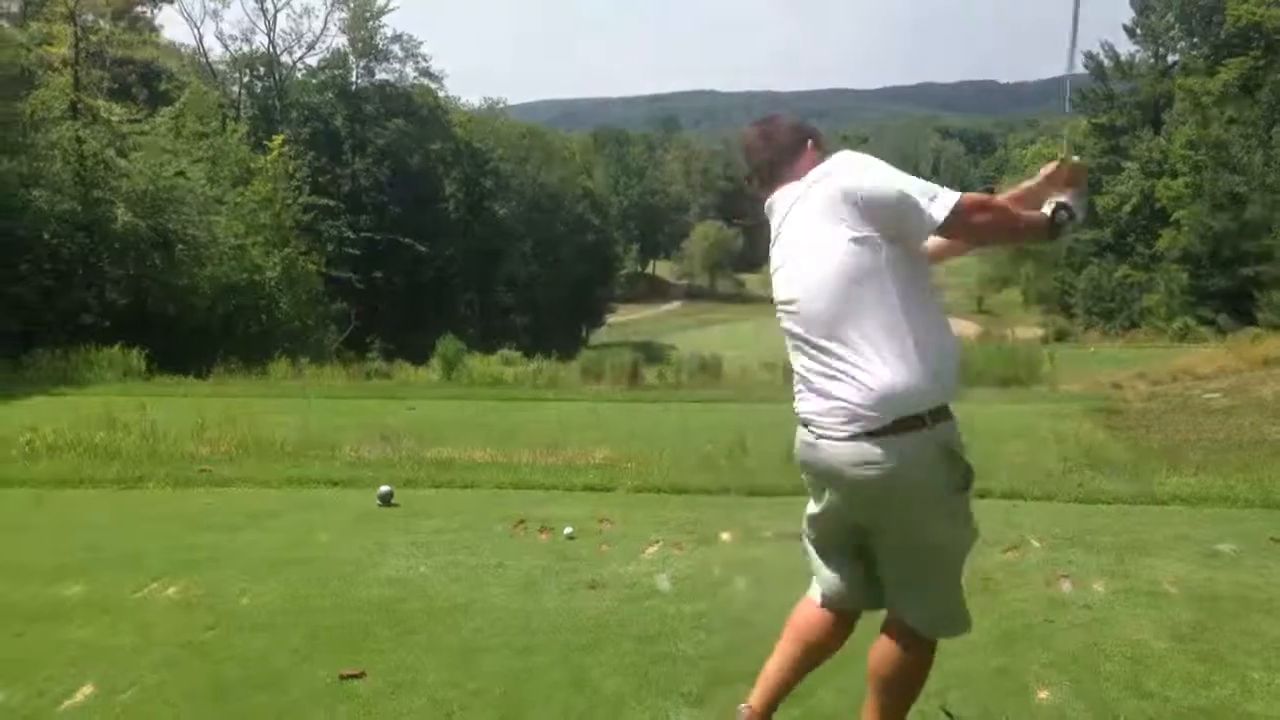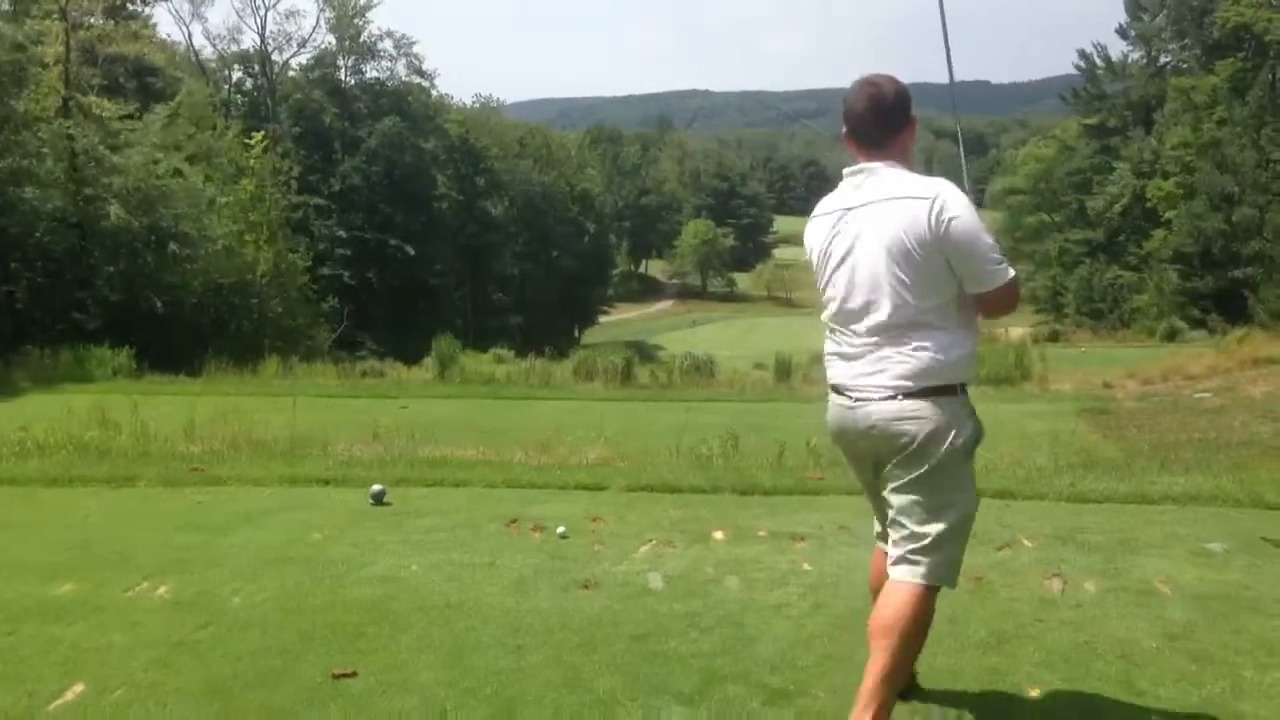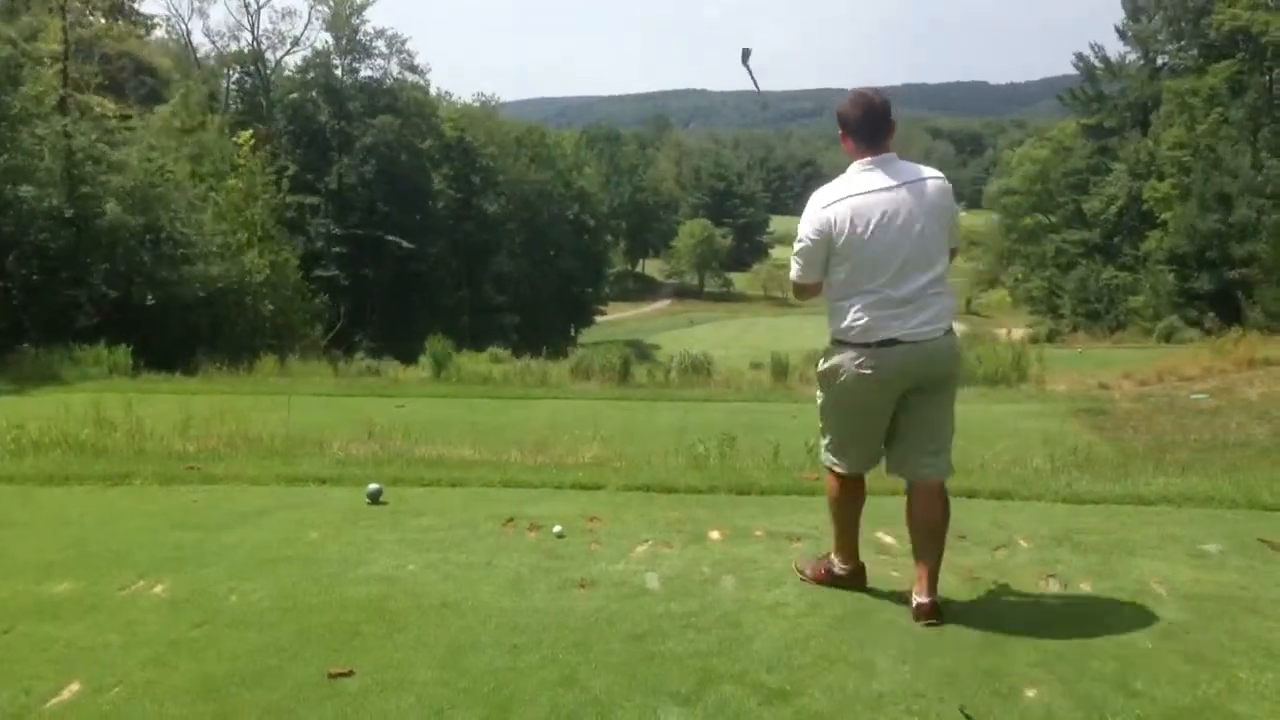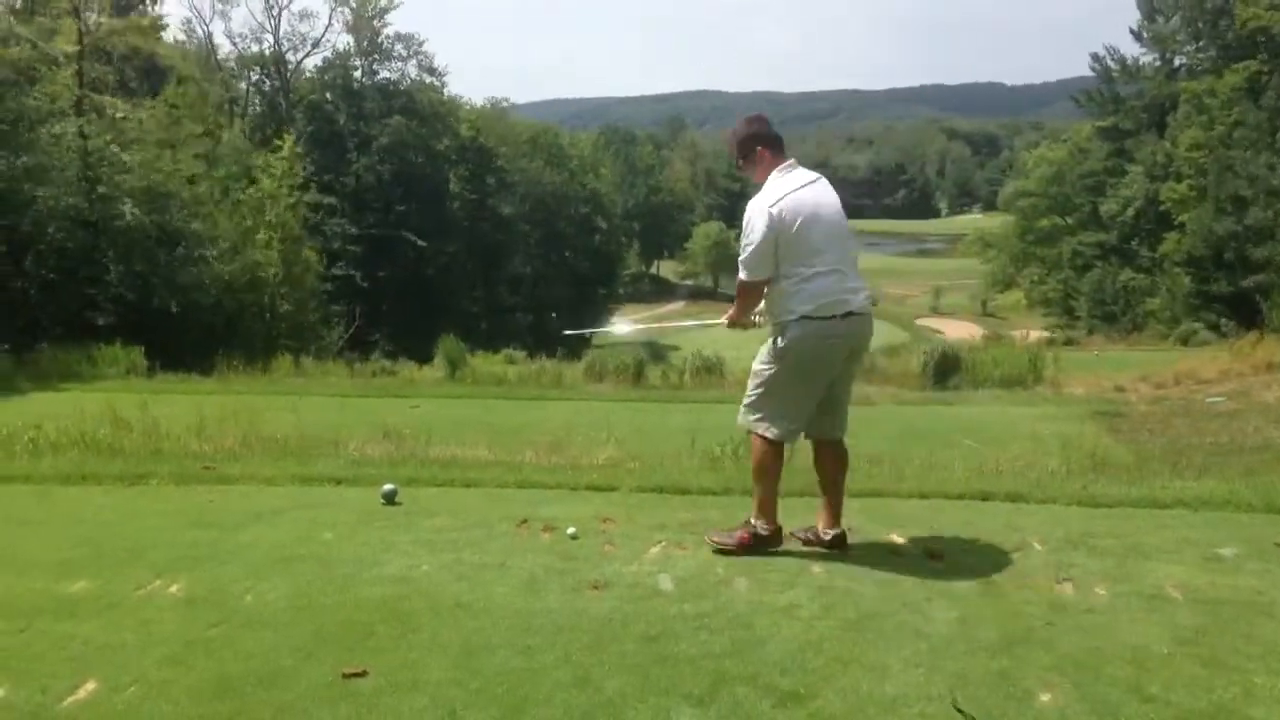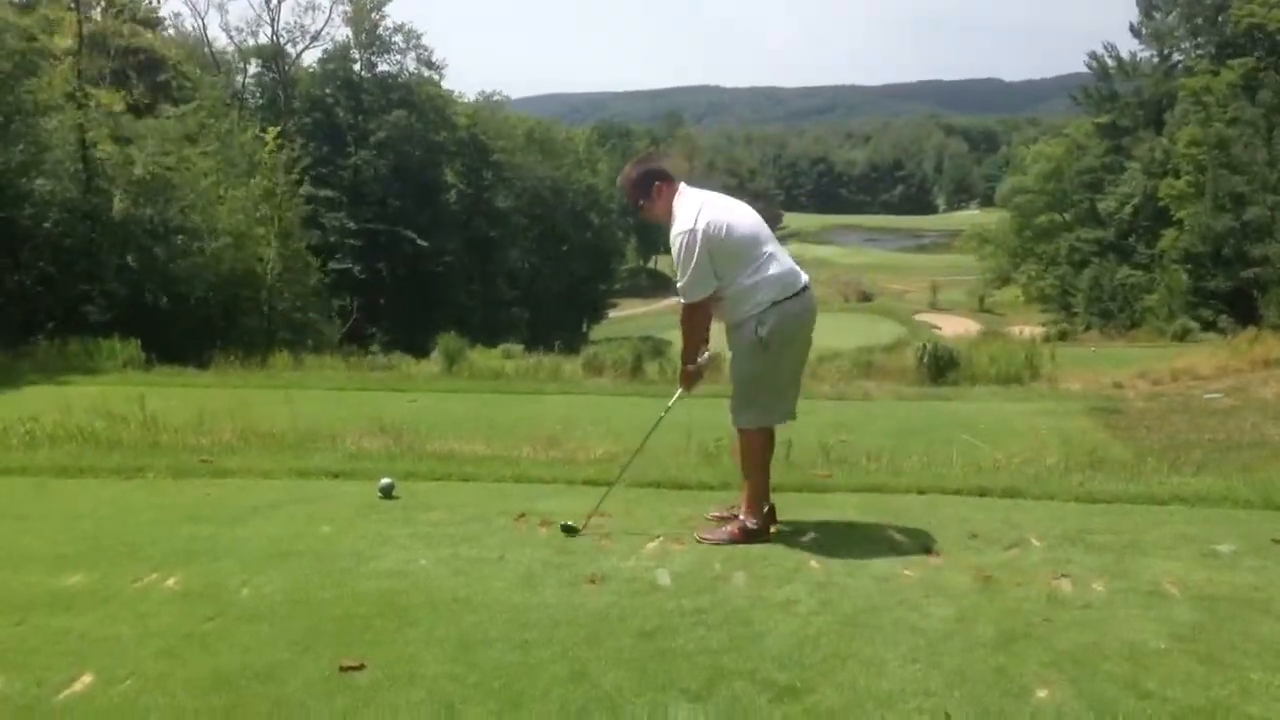
dt=1s
person 1, frame 1
left shoulder: (785, 242)
right shoulder: (842, 183)
left elbow: (944, 240)
right elbow: (972, 219)
left wrist: (1038, 191)
right wrist: (1047, 220)
left hip: (831, 442)
right hip: (898, 444)
left knee: (837, 594)
right knee: (920, 613)
person 1, frame 2
left shoulder: (823, 216)
right shoulder: (938, 201)
right elbow: (1003, 297)
right wrist: (960, 293)
left hip: (848, 404)
right hip: (921, 408)
left knee: (896, 539)
right knee: (921, 563)
person 1, frame 3
left shoulder: (828, 202)
right shoulder: (937, 186)
left elbow: (803, 286)
left hip: (864, 354)
right hip: (936, 348)
left knee: (845, 462)
right knee: (927, 471)
left ankle: (845, 564)
right ankle: (925, 592)
person 1, frame 4
left shoulder: (766, 205)
right shoulder: (819, 184)
left elbow: (753, 281)
left wrist: (738, 314)
right wrist: (765, 302)
left hip: (808, 327)
right hip: (853, 319)
left knee: (765, 423)
right knee: (827, 429)
left ankle: (763, 525)
right ankle: (831, 526)
person 1, frame 5
left shoulder: (687, 228)
right shoulder: (704, 203)
left elbow: (694, 305)
left wrist: (688, 362)
right wrist: (702, 343)
left hip: (771, 314)
right hip: (790, 304)
left knee: (751, 416)
right knee: (757, 412)
left ankle: (752, 519)
right ankle: (758, 504)
